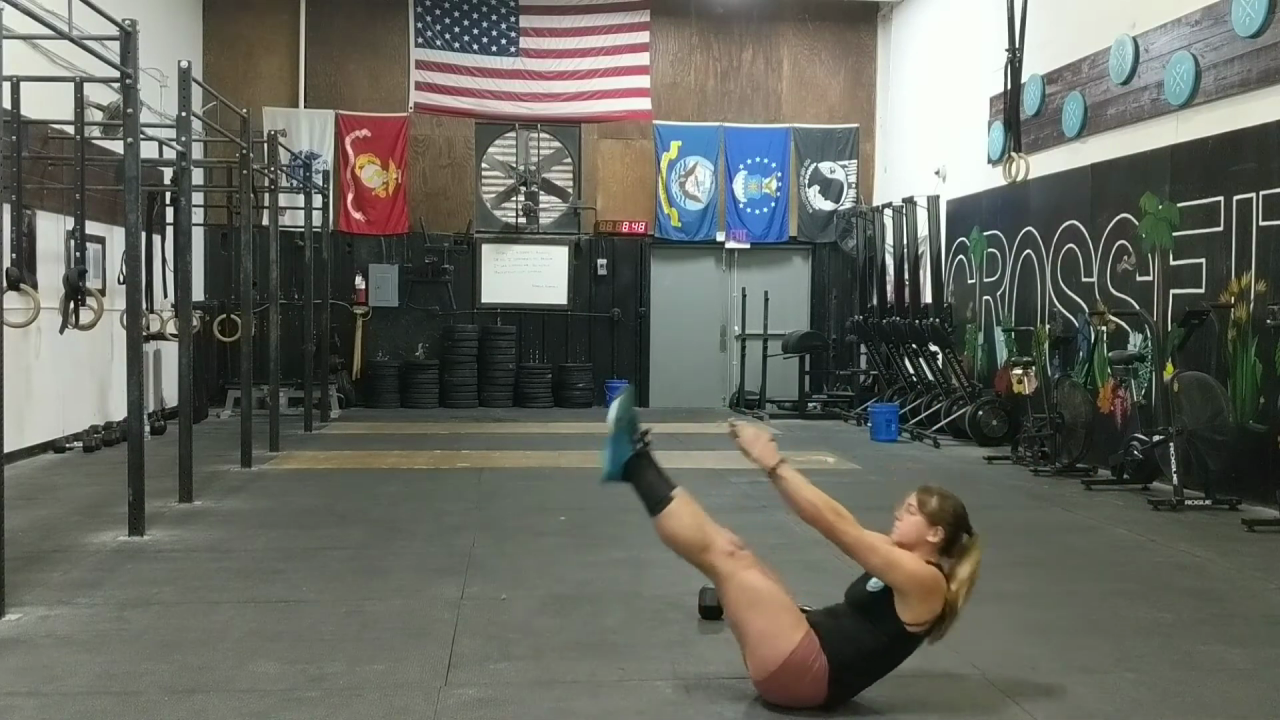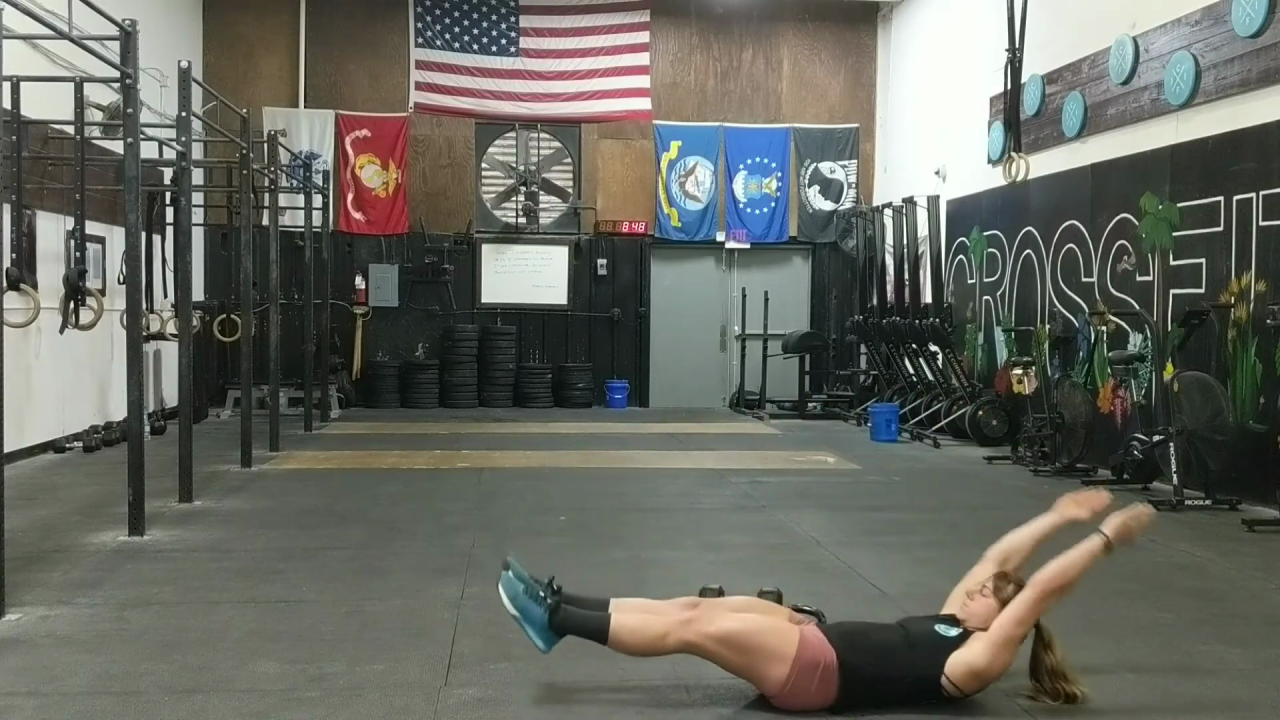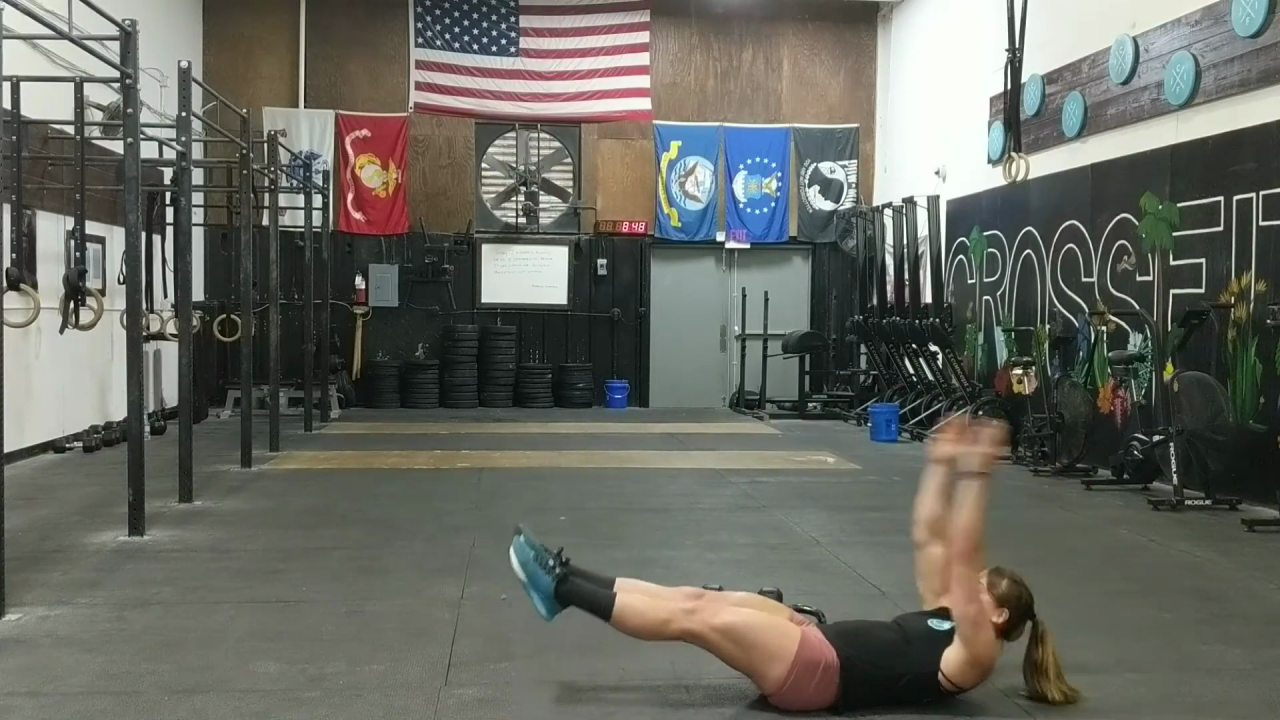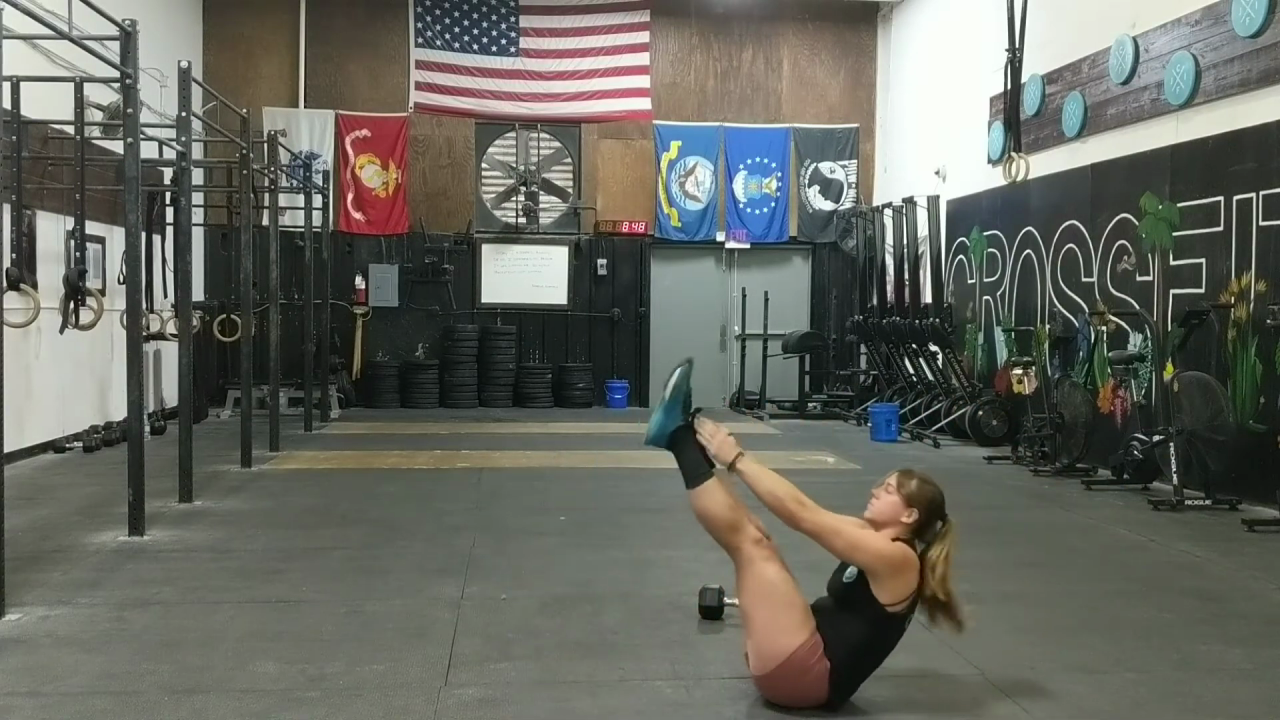
dt=0.5s
person 1, frame 1
left shoulder: (925, 580)
right shoulder: (902, 564)
left elbow: (838, 525)
right elbow: (835, 522)
left wrist: (773, 464)
right wrist: (773, 463)
left hip: (806, 673)
right hip: (804, 654)
left knee: (724, 555)
right knee: (726, 550)
left ankle: (634, 462)
right ankle: (633, 462)
person 1, frame 2
left shoulder: (978, 661)
right shoulder: (955, 624)
left elbow: (1036, 593)
right elbow: (999, 558)
left wrist: (1105, 537)
right wrist: (1061, 515)
left hip: (819, 671)
right hip: (820, 642)
left knee: (689, 626)
right knee: (694, 608)
left ankle: (559, 617)
right ankle: (561, 607)
person 1, frame 3
left shoulder: (976, 652)
right shoulder: (947, 615)
left elbow: (960, 553)
right elbow: (933, 540)
left wrist: (976, 478)
right wrist: (942, 466)
left hip: (817, 675)
right hip: (813, 647)
left knee: (687, 615)
right knee: (692, 600)
left ankle: (562, 588)
right ankle: (564, 580)
person 1, frame 4
left shoulder: (894, 560)
right shoulder: (874, 543)
left elbow: (802, 514)
right elbow: (809, 514)
left wrist: (735, 459)
right wrist: (739, 459)
left hip: (804, 676)
right hip: (793, 664)
left knee: (751, 542)
right knee: (750, 540)
left ankle: (681, 436)
